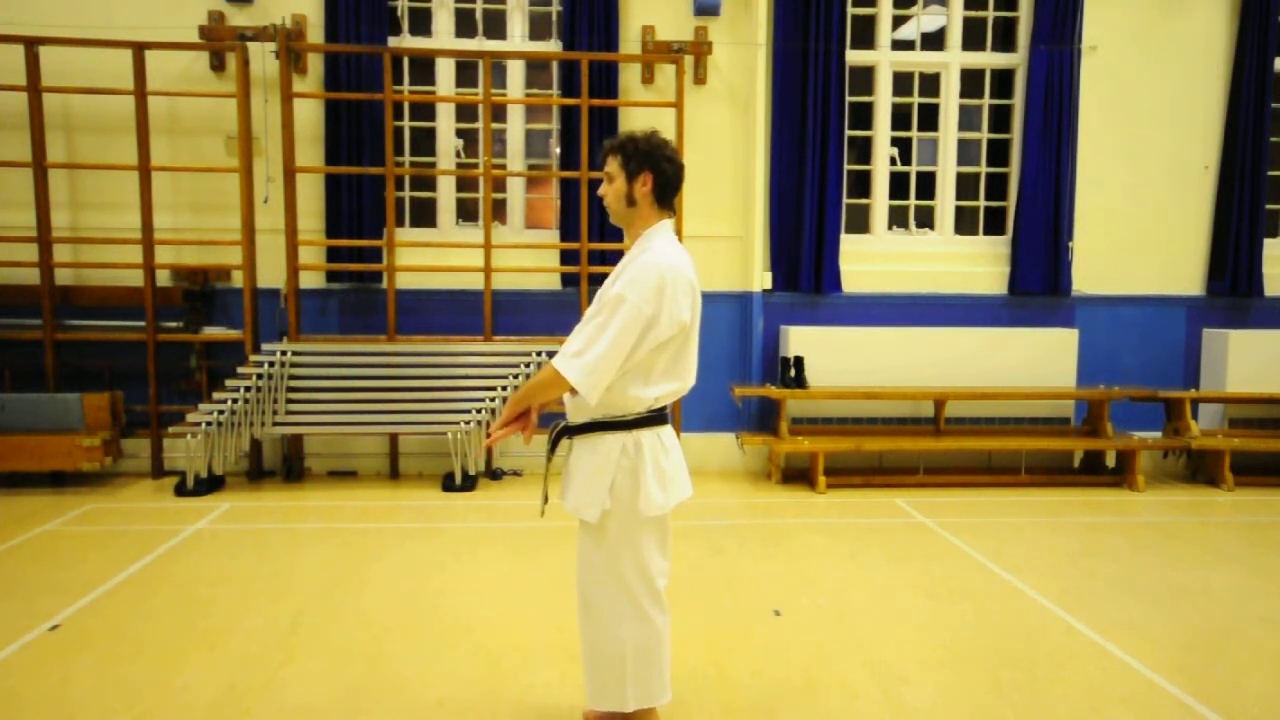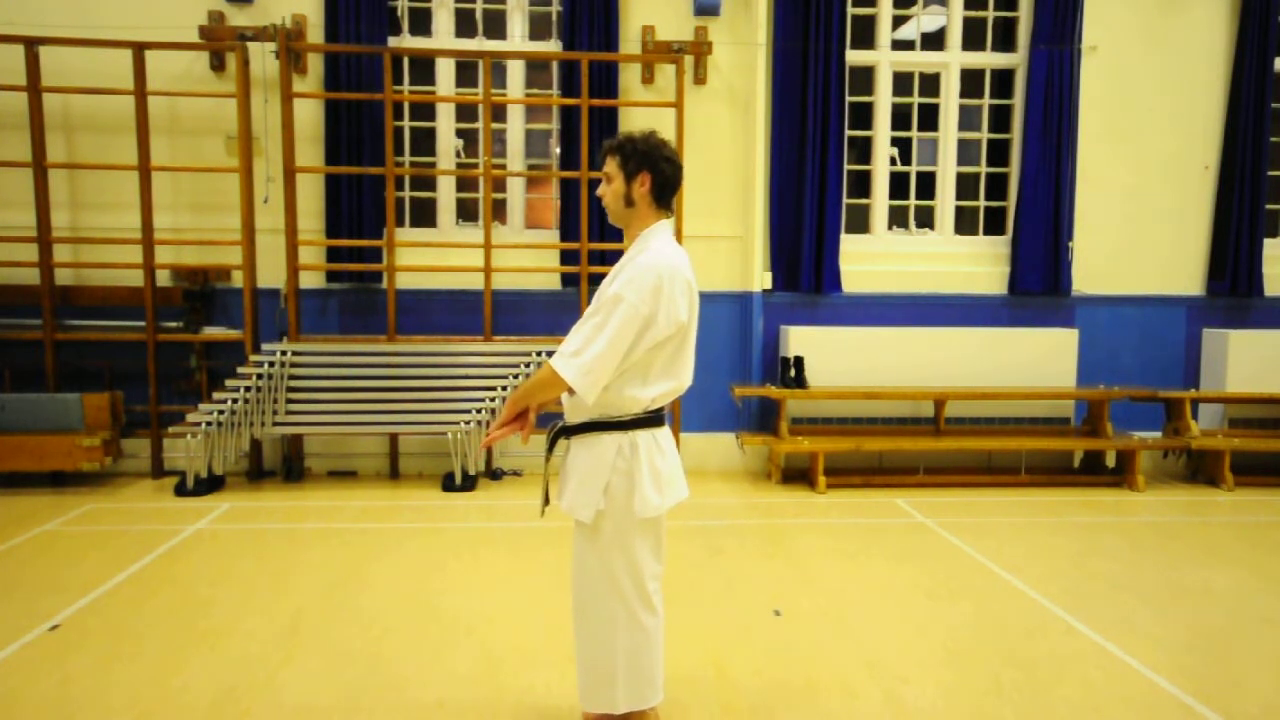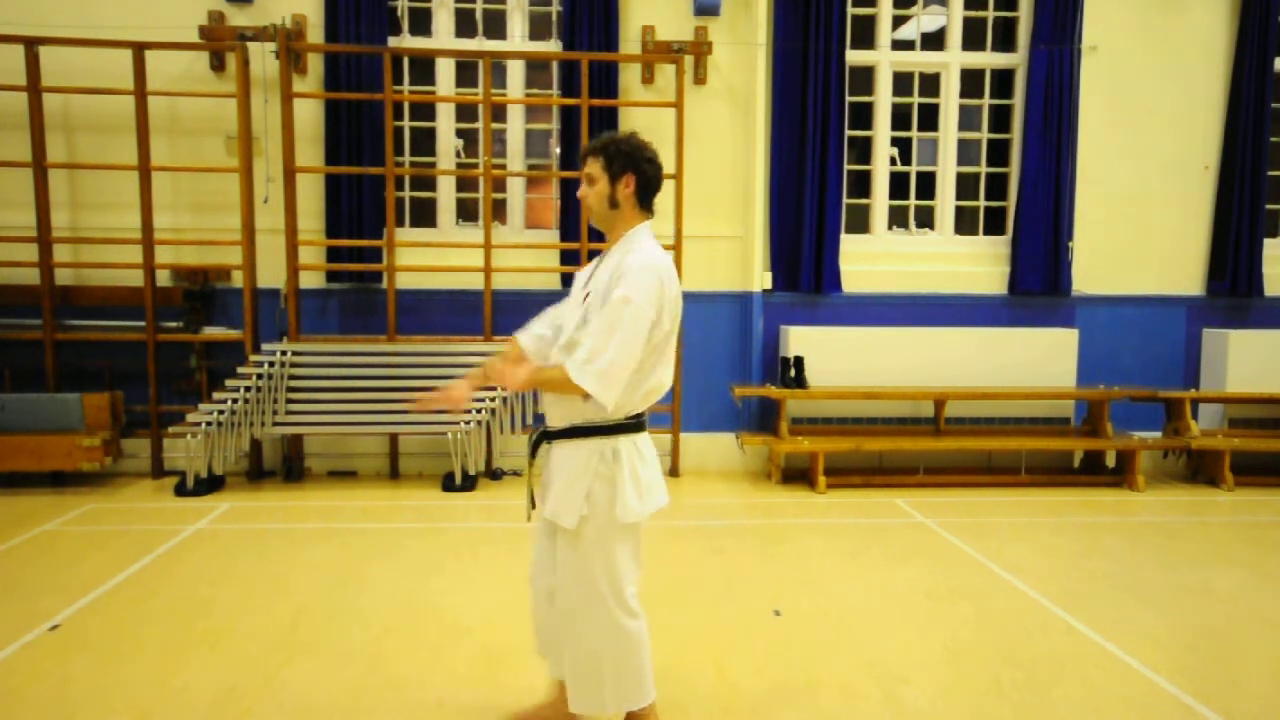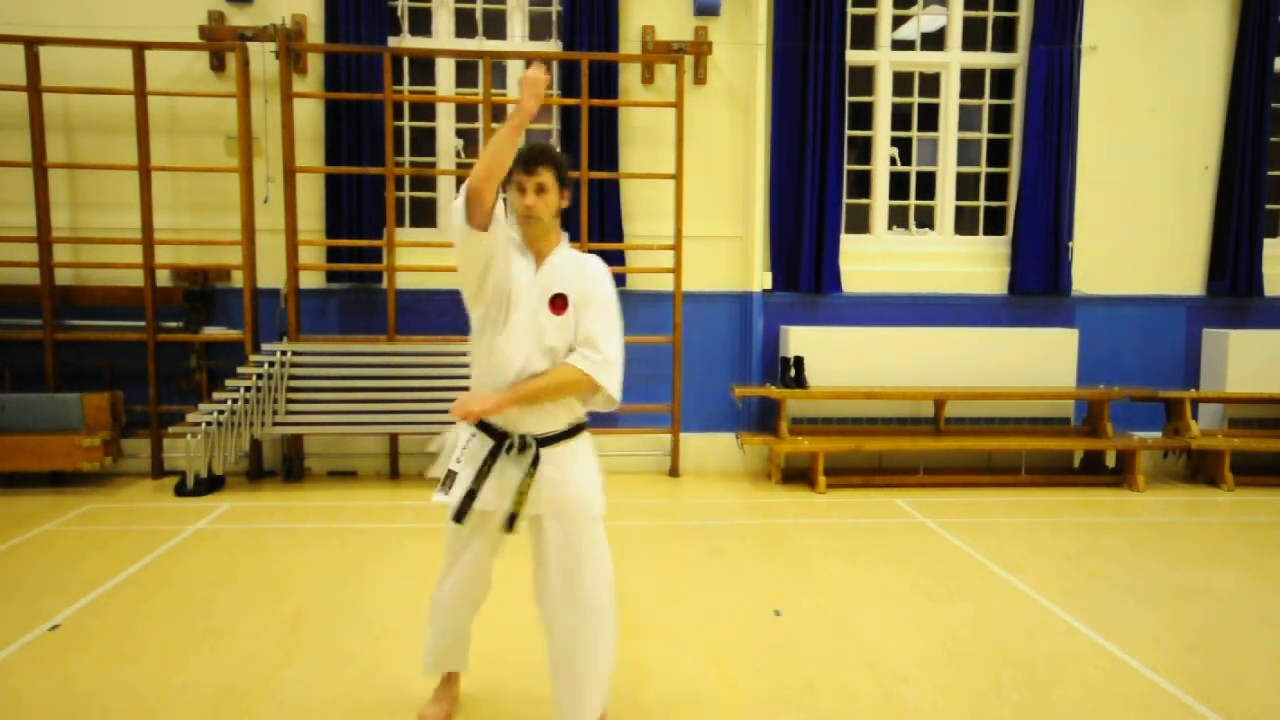
dt=0.4s
person 1, frame 1
left shoulder: (656, 266)
right shoulder: (648, 259)
left elbow: (583, 362)
right elbow: (596, 356)
left wrist: (521, 400)
right wrist: (536, 402)
left hip: (626, 455)
right hip: (621, 449)
left knee: (627, 591)
right knee: (618, 586)
person 1, frame 2
left shoulder: (654, 266)
right shoulder: (648, 259)
left elbow: (582, 363)
right elbow: (592, 357)
left wrist: (518, 399)
right wrist: (533, 403)
left hip: (622, 455)
right hip: (615, 449)
left knee: (621, 591)
right knee: (612, 587)
person 1, frame 3
left shoulder: (645, 268)
right shoulder: (602, 266)
left elbow: (600, 373)
right elbow: (544, 333)
left wrist: (528, 379)
right wrist: (474, 379)
left hip: (605, 459)
right hip: (574, 453)
left knee: (601, 595)
right knee: (554, 577)
person 1, frame 4
left shoulder: (591, 277)
right shoulder: (488, 258)
left elbow: (595, 371)
right elbow: (474, 200)
left wrist: (504, 398)
right wrist: (519, 116)
left hip: (562, 459)
right hip: (485, 456)
left knee: (580, 593)
right knee: (459, 584)
